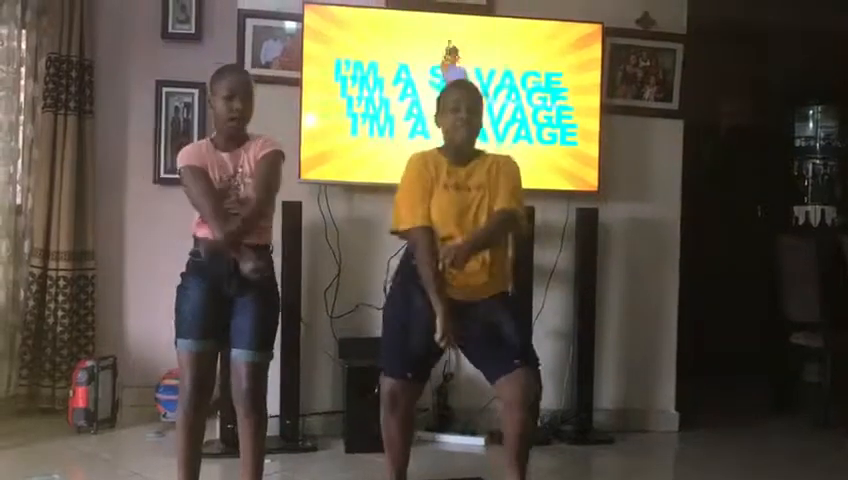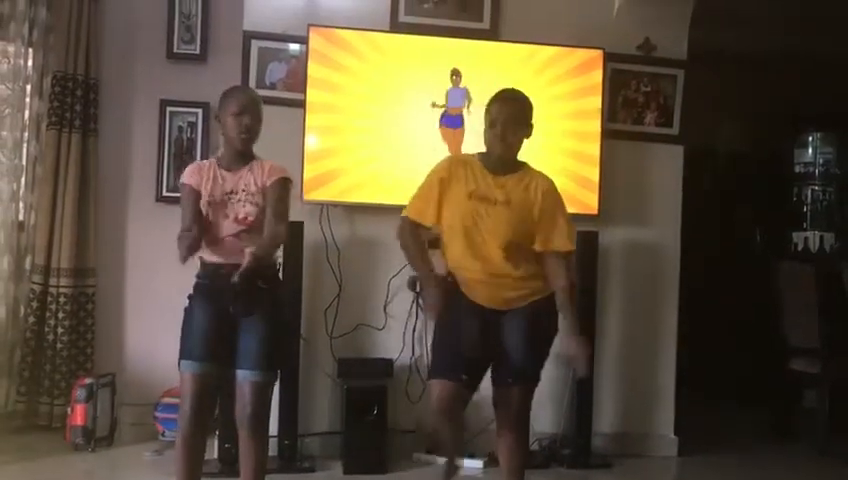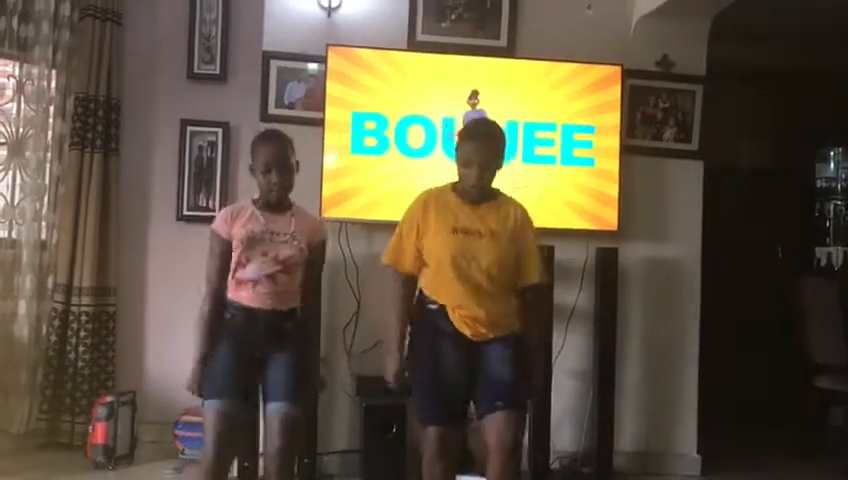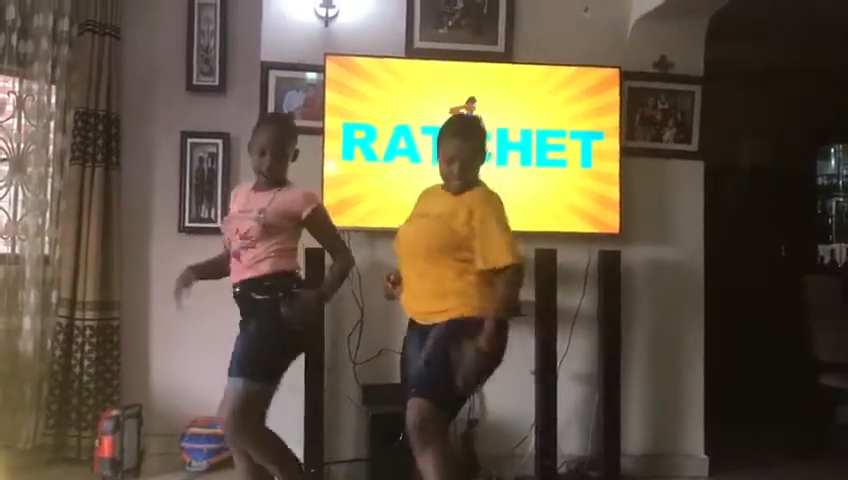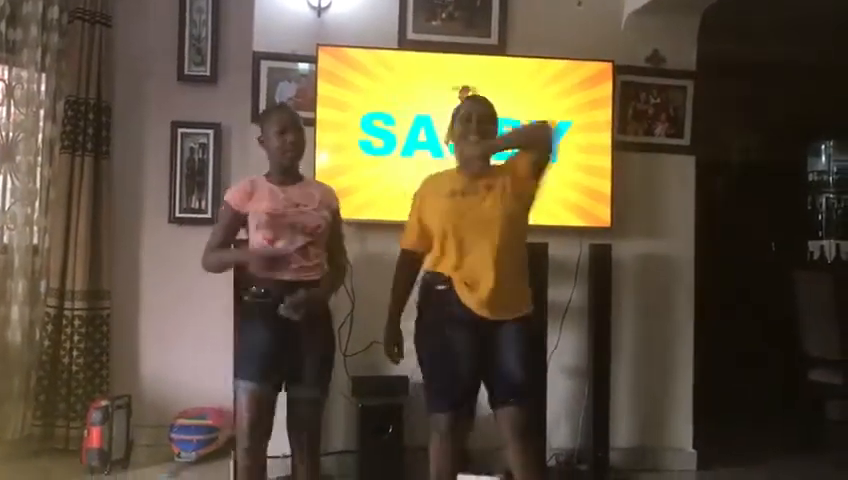
dt=1s
person 1, frame 1
left shoulder: (266, 149)
right shoulder: (194, 155)
left elbow: (261, 204)
right elbow: (210, 209)
left wrist: (226, 238)
right wrist: (240, 252)
left hip: (254, 270)
right hip: (204, 270)
left knee: (249, 389)
right knee: (193, 386)
person 1, frame 2
left shoulder: (273, 174)
right shoulder: (197, 173)
left elbow: (276, 233)
right elbow: (189, 231)
left wrist: (257, 255)
right wrist: (190, 240)
left hip: (260, 291)
right hip: (210, 290)
left knee: (253, 411)
right knee: (193, 405)
person 1, frame 3
left shoulder: (311, 228)
right shoulder: (231, 218)
left elbow: (311, 296)
right elbow: (213, 292)
right wrist: (200, 360)
left hip: (286, 336)
right hip: (234, 332)
left knee: (281, 447)
right knee: (216, 446)
person 1, frame 4
left shoulder: (299, 199)
right shoulder: (239, 195)
left elbow: (343, 258)
left wrist: (318, 297)
right wrist: (194, 271)
left hip: (278, 306)
right hip: (250, 309)
left knee: (236, 422)
right knee: (240, 426)
person 1, frame 5
left shoulder: (323, 195)
right shoulder: (245, 192)
left elbow: (338, 264)
right elbow: (209, 258)
left wrist: (315, 296)
right wrist: (243, 255)
left hip: (312, 311)
right hip: (262, 310)
left knee: (306, 431)
right knee: (250, 427)
person 2, frame 1
left shoulder: (502, 166)
right shoulder: (421, 165)
left elbow: (506, 221)
right elbow: (420, 240)
left wrist: (468, 246)
right wrist: (440, 308)
left hip: (487, 294)
right hip: (422, 289)
left knee: (525, 387)
right knee: (395, 391)
person 2, frame 2
left shoulder: (540, 188)
right shoulder: (451, 170)
left elbow: (556, 261)
right elbow: (408, 227)
left wrist: (573, 330)
right wrist: (429, 280)
left hip: (526, 307)
right hip: (465, 300)
left knee: (513, 409)
right knee: (444, 398)
person 2, frame 3
left shoulder: (515, 217)
right shoulder: (427, 206)
left elbow: (526, 290)
right elbow: (405, 280)
left wrist: (530, 358)
right wrist: (396, 349)
left hip: (501, 335)
right hip: (441, 330)
left knee: (505, 439)
right knee: (438, 437)
person 2, frame 4
left shoulder: (483, 204)
right shoulder: (428, 197)
left elbow: (510, 273)
left wrist: (486, 339)
right wrist: (400, 277)
left hip: (464, 324)
right hip: (424, 324)
left knee: (423, 421)
right knee: (422, 426)
person 2, frame 5
left shoulder: (516, 177)
right shoulder: (432, 187)
left elbow: (543, 133)
right elbow: (410, 257)
left wrist: (492, 146)
right wrist: (393, 321)
left hip: (509, 313)
right hip: (448, 309)
left knee: (517, 421)
right knee: (448, 421)
